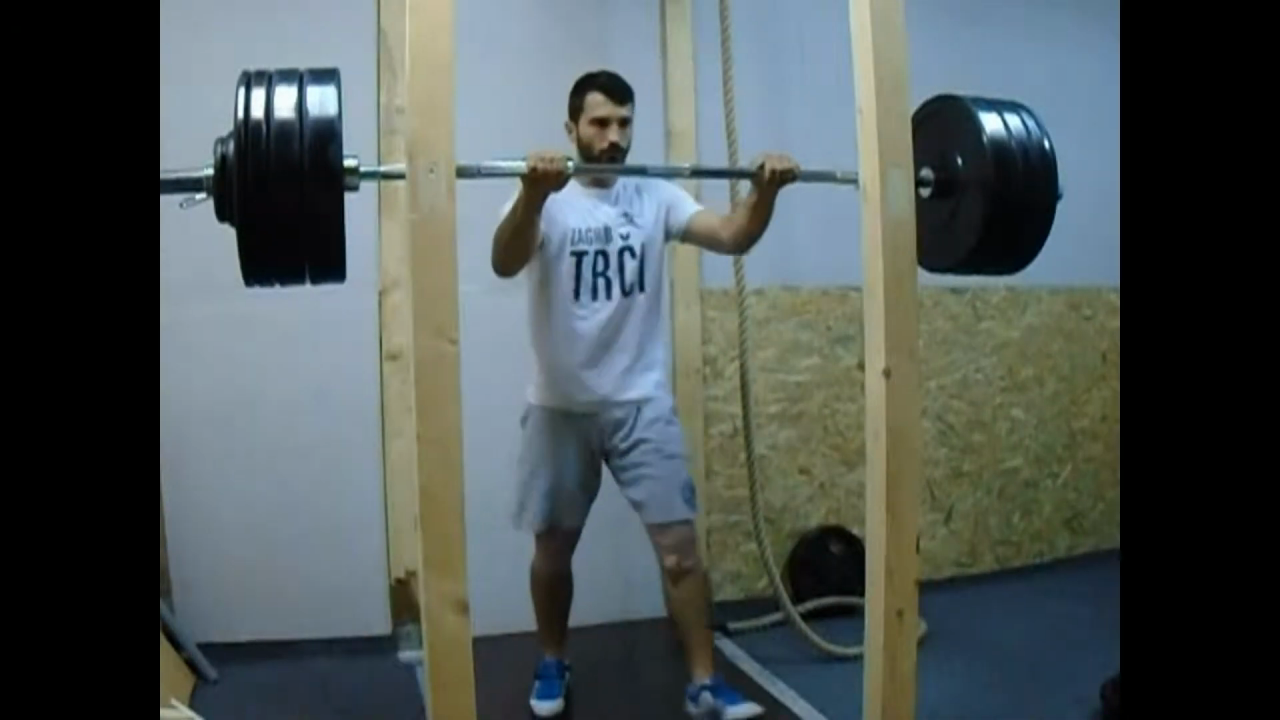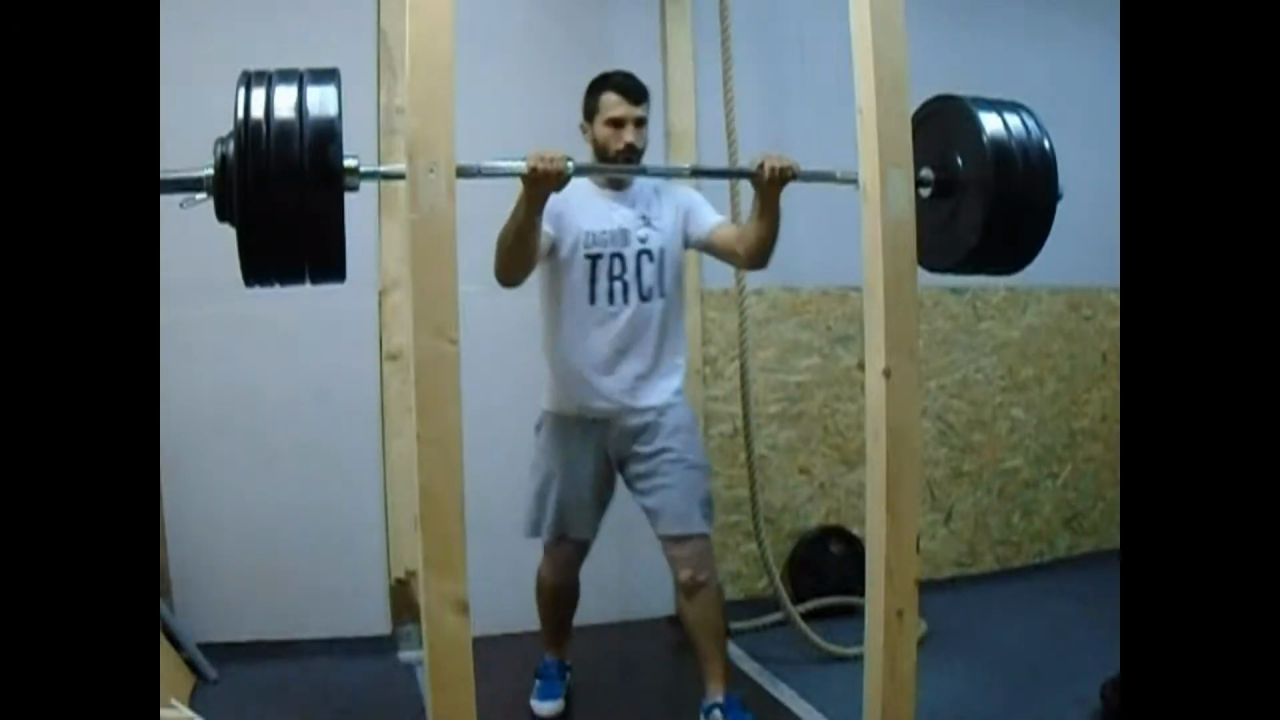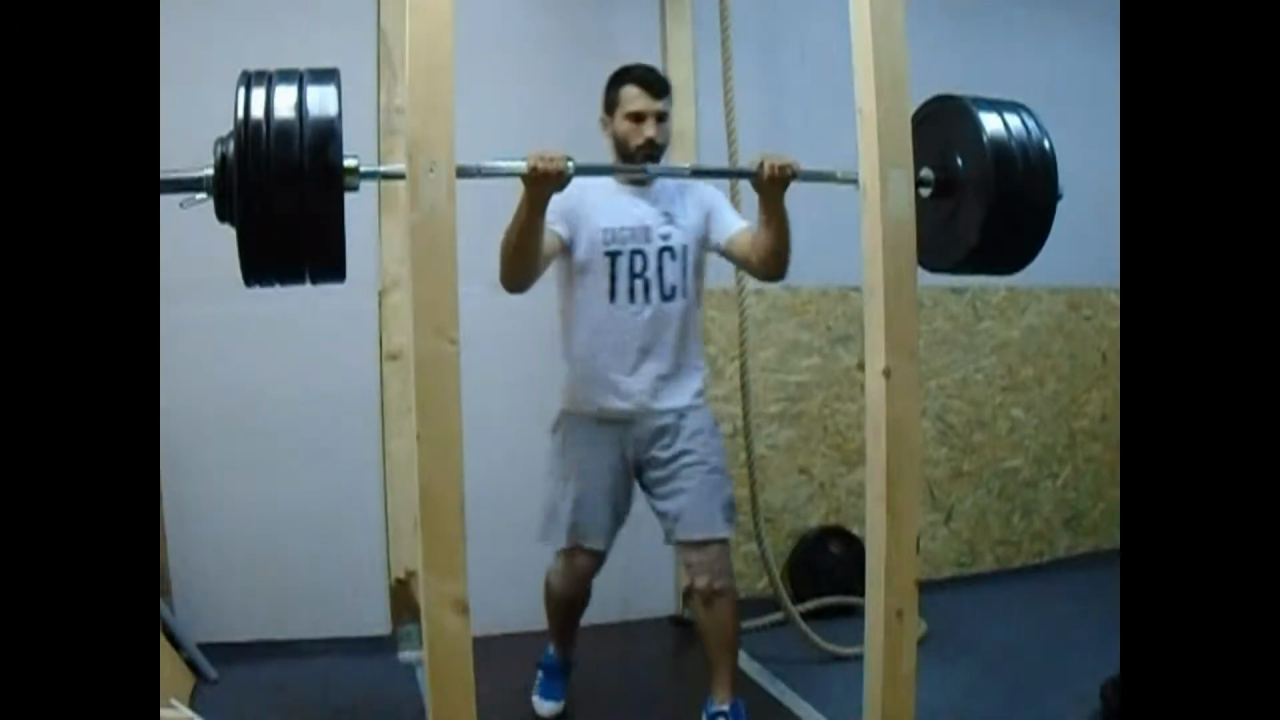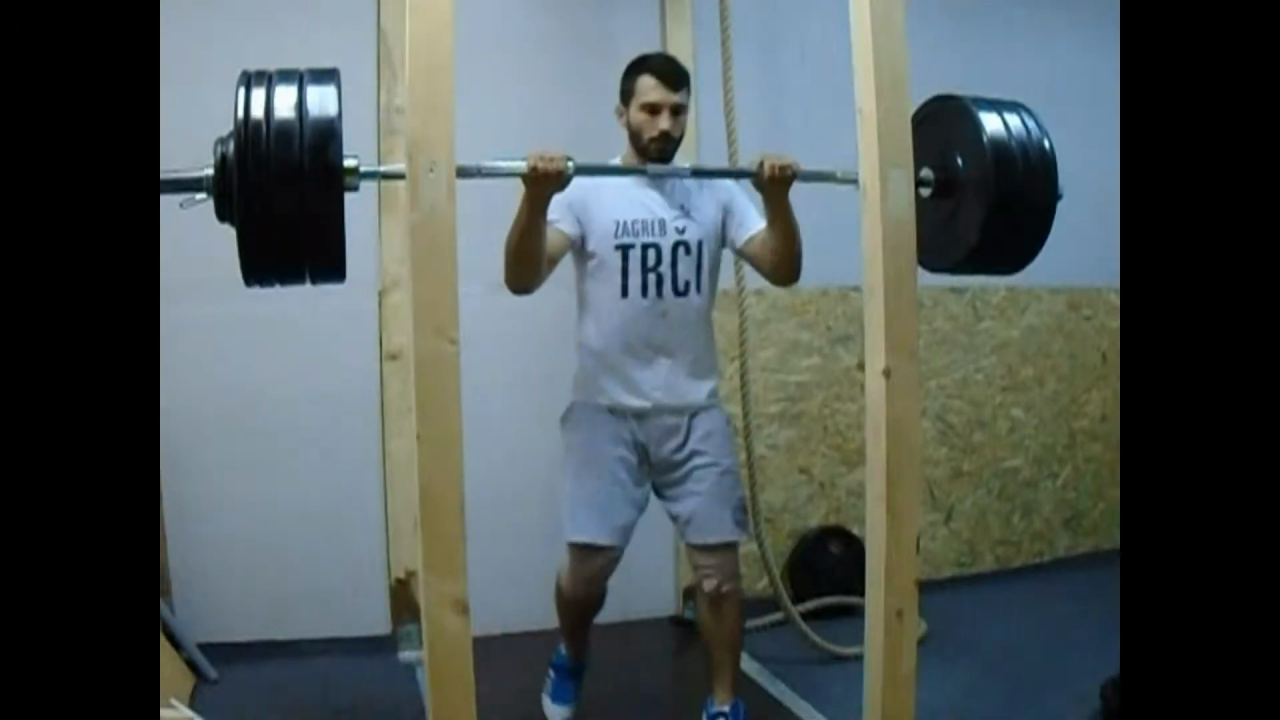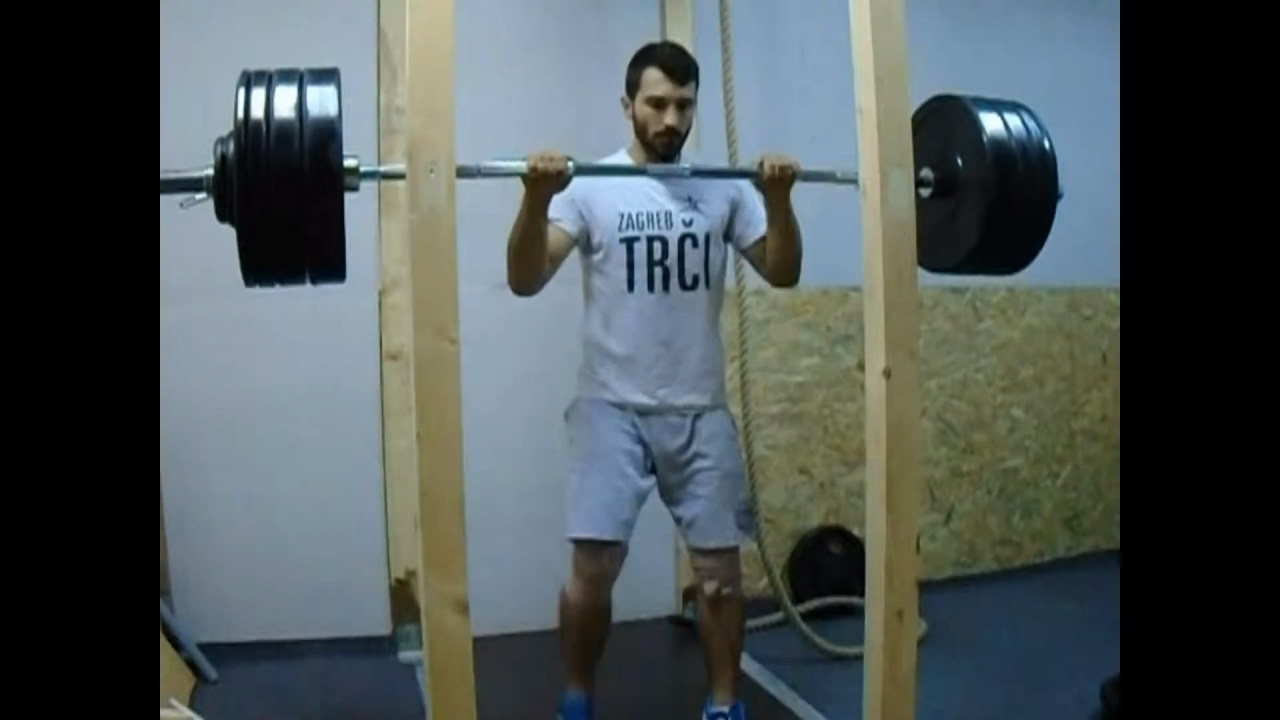
dt=0.1s
person 1, frame 1
left shoulder: (657, 198)
right shoulder: (548, 203)
left elbow: (731, 236)
right elbow: (504, 262)
left wrist: (765, 192)
right wrist: (533, 191)
left hip: (642, 401)
right hip: (560, 407)
left knee: (678, 541)
right knee: (553, 546)
right ankle: (553, 663)
person 1, frame 2
left shoulder: (675, 201)
right shoulder: (562, 203)
left elbow: (751, 253)
right elbow: (508, 273)
left wrist: (768, 198)
right wrist: (532, 197)
left hip: (660, 409)
right hip: (577, 413)
left knee: (692, 555)
right knee: (562, 554)
right ankle: (554, 664)
person 1, frame 3
left shoulder: (697, 199)
right shoulder: (575, 200)
left elbow: (768, 266)
right elbow: (515, 277)
left wrist: (773, 199)
right wrist: (535, 197)
left hip: (680, 413)
right hip: (595, 414)
left knee: (709, 560)
right knee: (577, 562)
right ankle: (558, 656)
person 1, frame 4
left shoulder: (717, 194)
right shoulder: (586, 193)
left elbow: (783, 271)
right elbow: (522, 279)
left wrist: (777, 198)
right wrist: (536, 197)
left hip: (694, 409)
right hip: (607, 410)
left knee: (718, 563)
right knee: (590, 563)
right ankle: (568, 655)
person 1, frame 5
left shoulder: (725, 189)
right shoulder: (590, 187)
left elbow: (783, 272)
right elbow: (525, 280)
left wrist: (778, 198)
right wrist: (537, 197)
left hip: (699, 409)
right hip: (611, 405)
left knee: (719, 565)
right knee: (595, 565)
